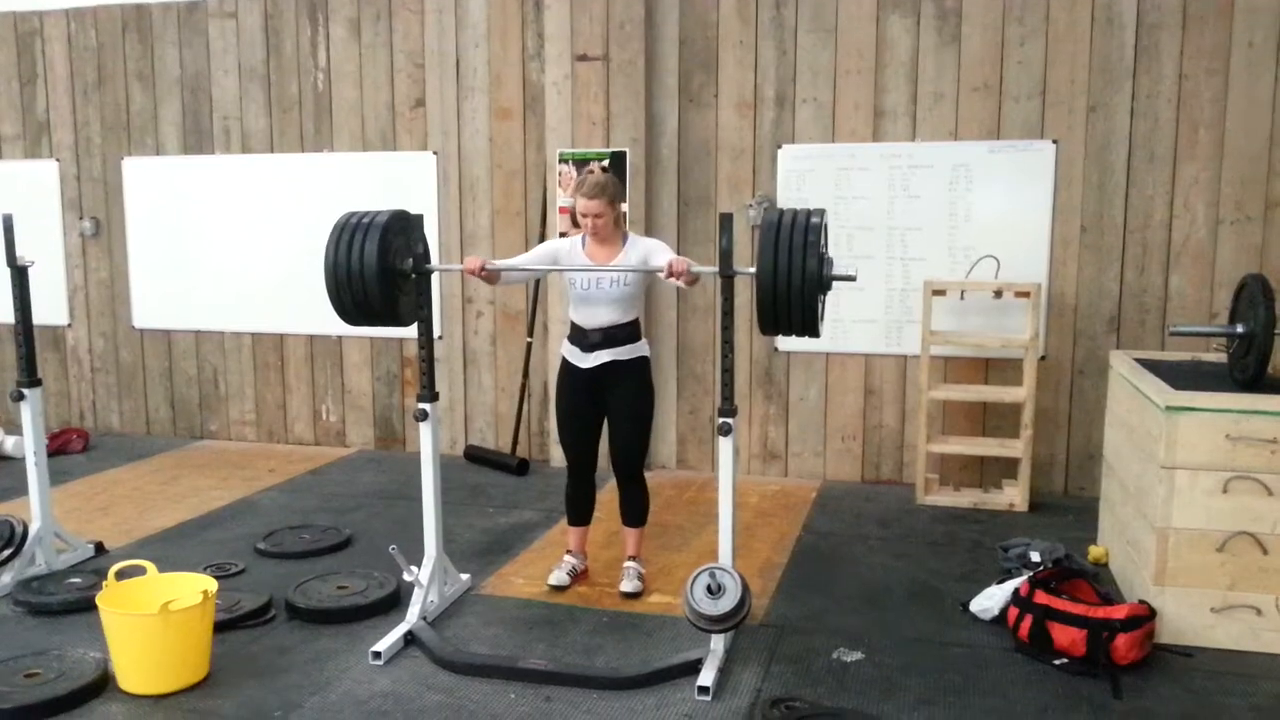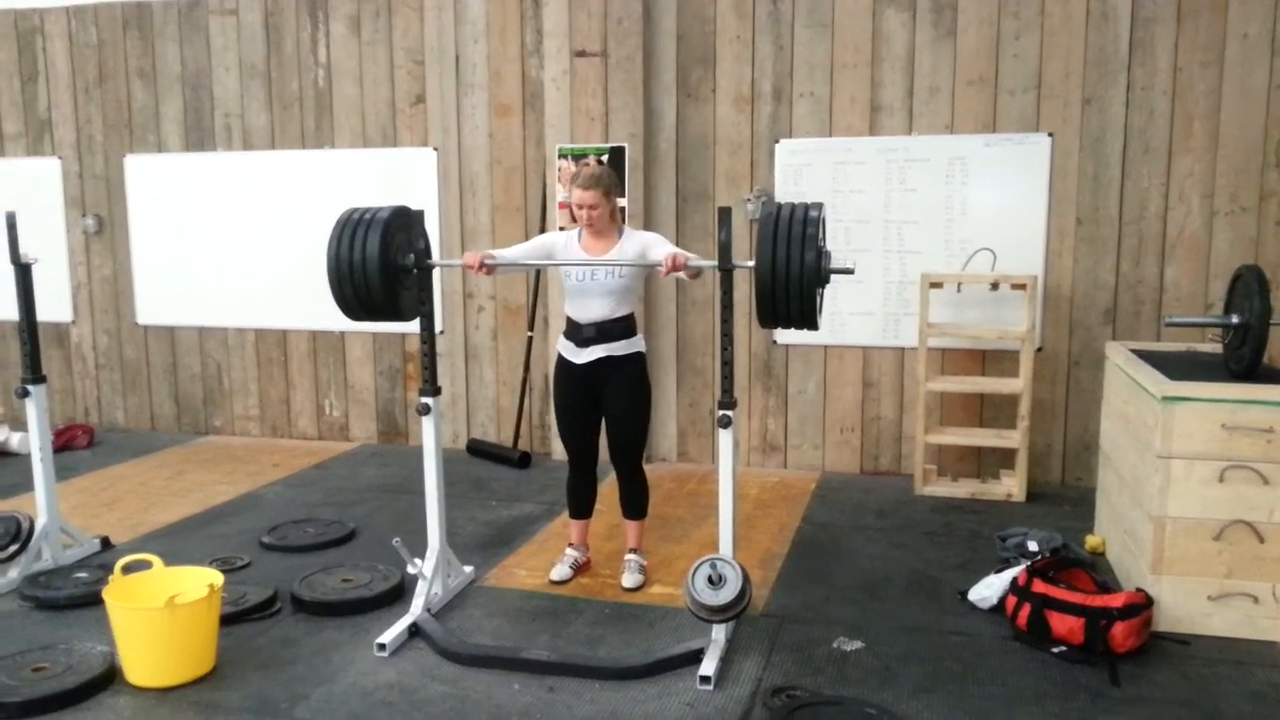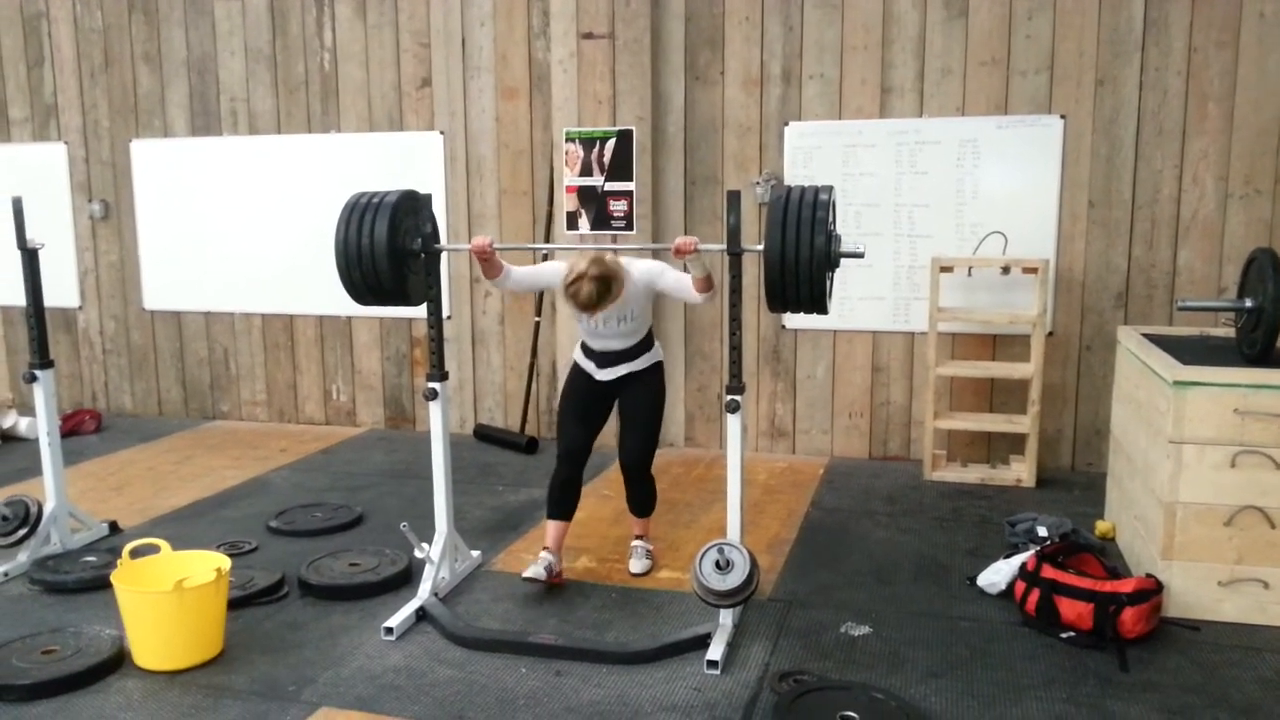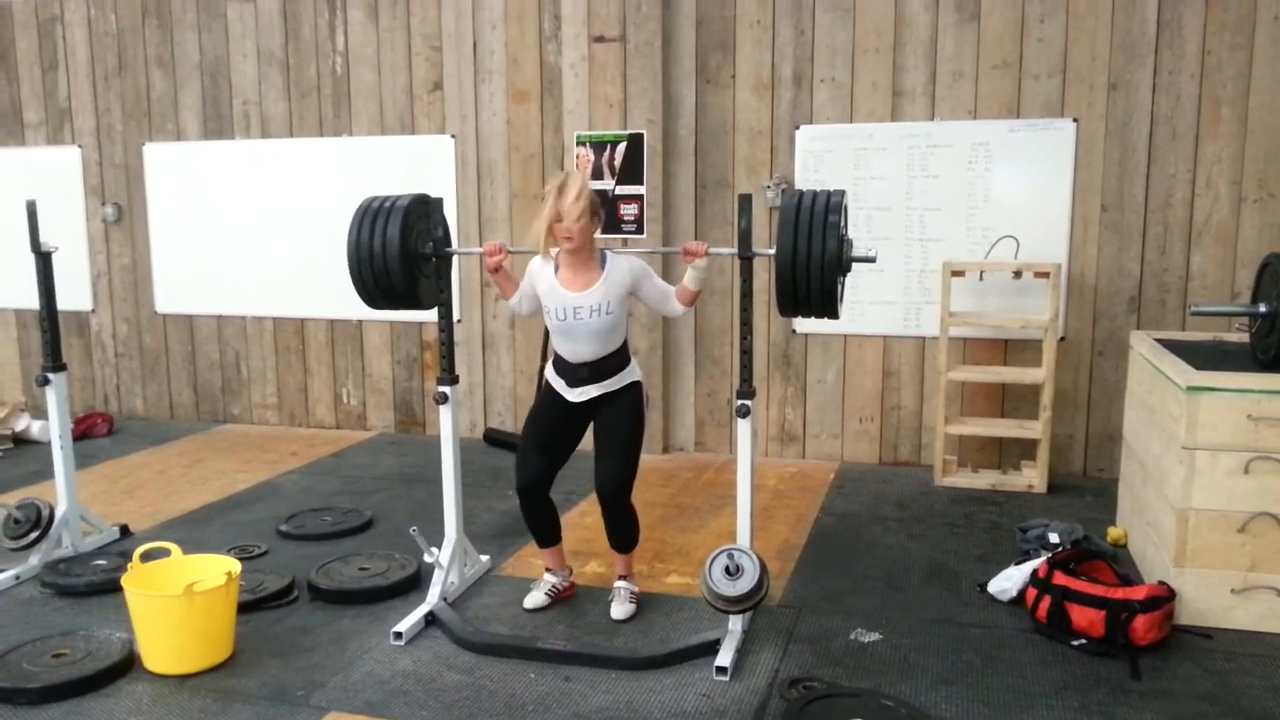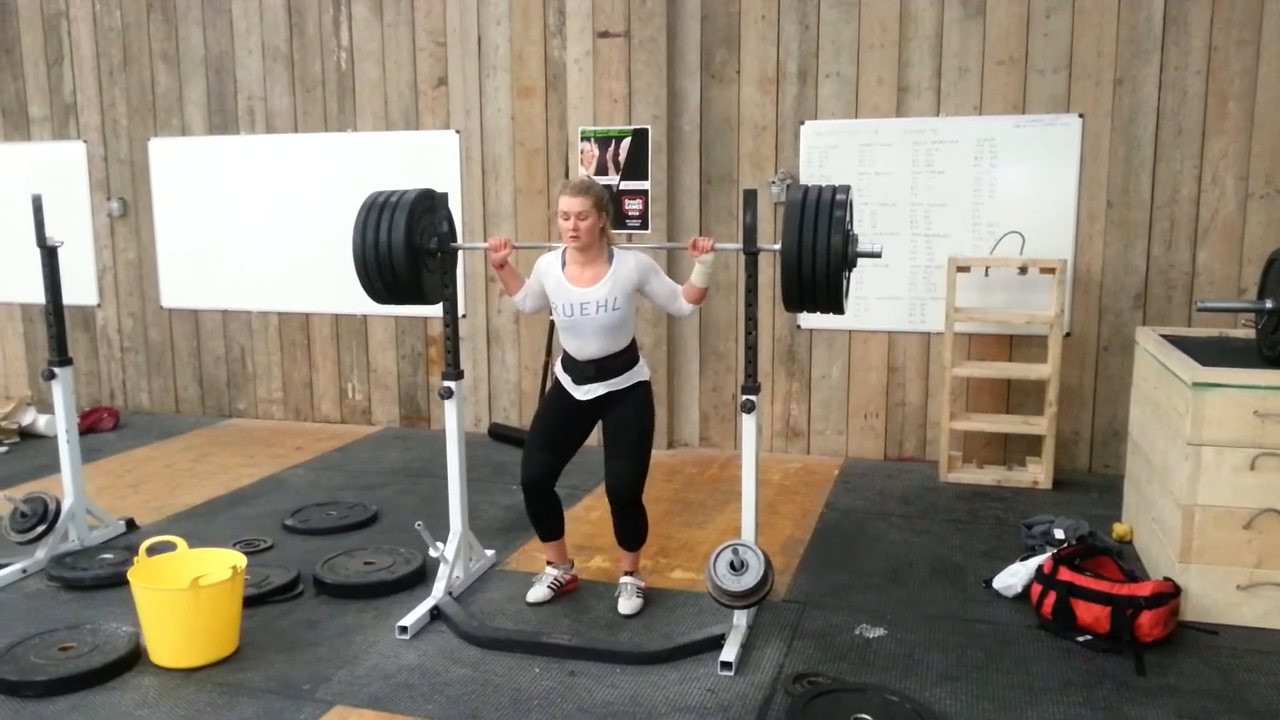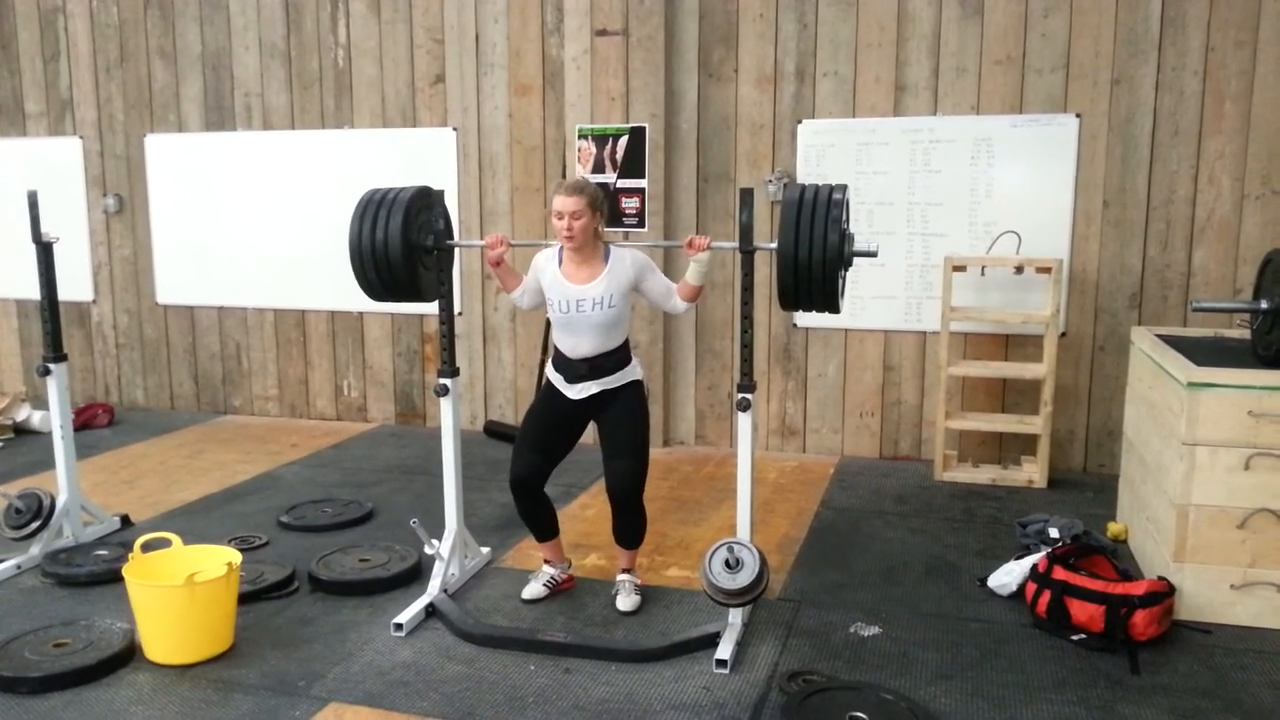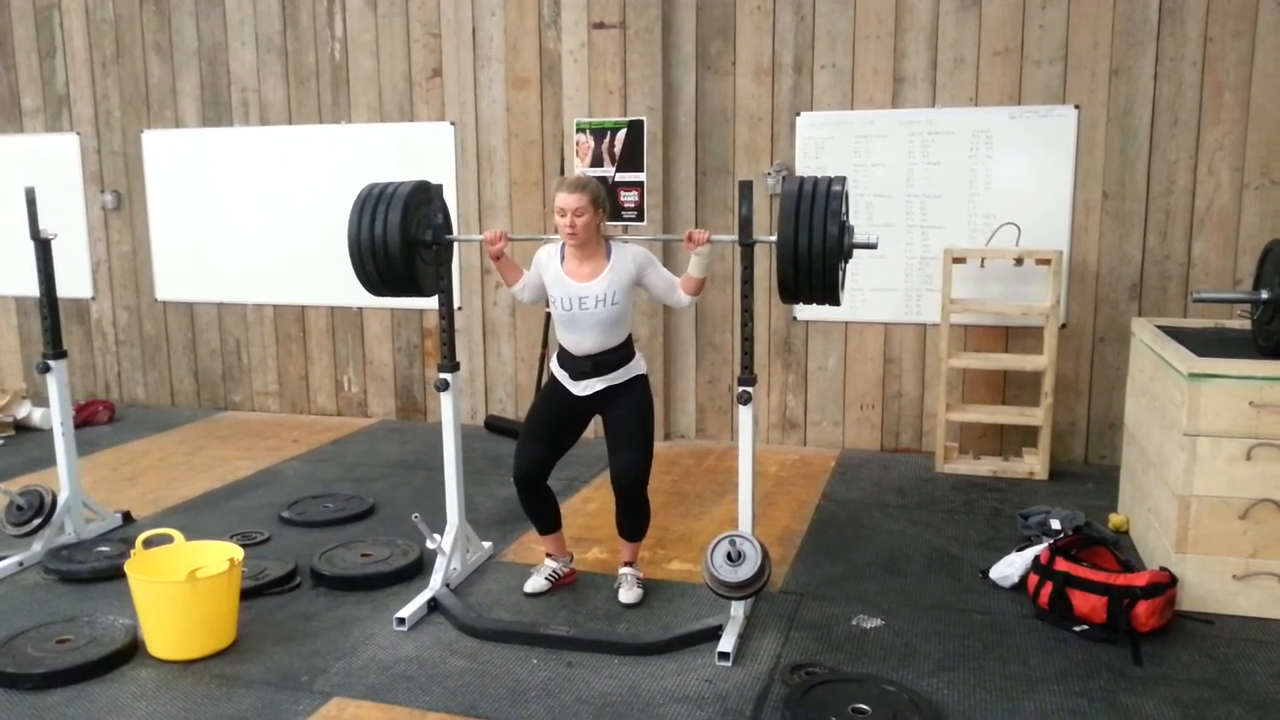
dt=0.7s
person 1, frame 1
left shoulder: (644, 249)
right shoulder: (563, 248)
left elbow: (684, 276)
right elbow: (510, 269)
left wrist: (684, 270)
right wrist: (482, 267)
left hip: (627, 367)
right hip: (577, 365)
left knee: (628, 467)
right knee: (578, 467)
left ankle: (632, 562)
right ankle: (574, 556)
person 1, frame 2
left shoulder: (640, 242)
right shoulder: (558, 242)
left elbow: (684, 264)
right elbow: (505, 257)
left wrist: (684, 263)
right wrist: (481, 260)
left hip: (622, 361)
right hip: (572, 360)
left knee: (627, 461)
right knee: (579, 460)
left ankle: (634, 555)
right ankle: (576, 549)
person 1, frame 3
left shoulder: (643, 274)
right shoulder: (564, 274)
left elbow: (701, 293)
right elbow: (508, 278)
left wrist: (694, 261)
right wrist: (487, 259)
left hip: (640, 372)
right hip: (589, 370)
left knee: (635, 460)
right knee: (569, 457)
left ankle: (640, 541)
right ankle: (550, 555)
person 1, frame 4
left shoulder: (625, 268)
right shoulder: (540, 269)
left elbow: (676, 305)
right elbow: (521, 305)
left wrist: (696, 270)
right wrist: (498, 271)
left hip: (616, 389)
right hip: (560, 387)
left knee: (613, 491)
right knee: (529, 484)
left ankle: (625, 581)
right ankle: (556, 575)
person 1, frame 5
left shoulder: (632, 265)
right shoulder: (548, 265)
left elbow: (683, 304)
right elbow: (527, 302)
left wrist: (703, 266)
right wrist: (501, 266)
left hip: (625, 387)
right hip: (570, 385)
left knee: (623, 490)
right knee: (534, 478)
left ankle: (630, 577)
right ankle: (559, 569)
person 1, frame 6
left shoulder: (628, 262)
right shoulder: (545, 262)
left elbow: (678, 302)
right elbow: (524, 299)
left wrist: (697, 264)
right wrist: (498, 263)
left hip: (618, 387)
right hip: (562, 384)
left knee: (624, 489)
right knee: (523, 478)
left ankle: (626, 575)
right ankle: (555, 567)
person 1, frame 7
left shoulder: (631, 258)
right shoulder: (547, 258)
left elbow: (681, 296)
right elbow: (525, 292)
left wrist: (699, 258)
right wrist: (498, 256)
left hip: (623, 381)
right hip: (567, 379)
left knee: (629, 482)
right knee: (526, 471)
left ankle: (629, 568)
right ankle: (558, 561)
